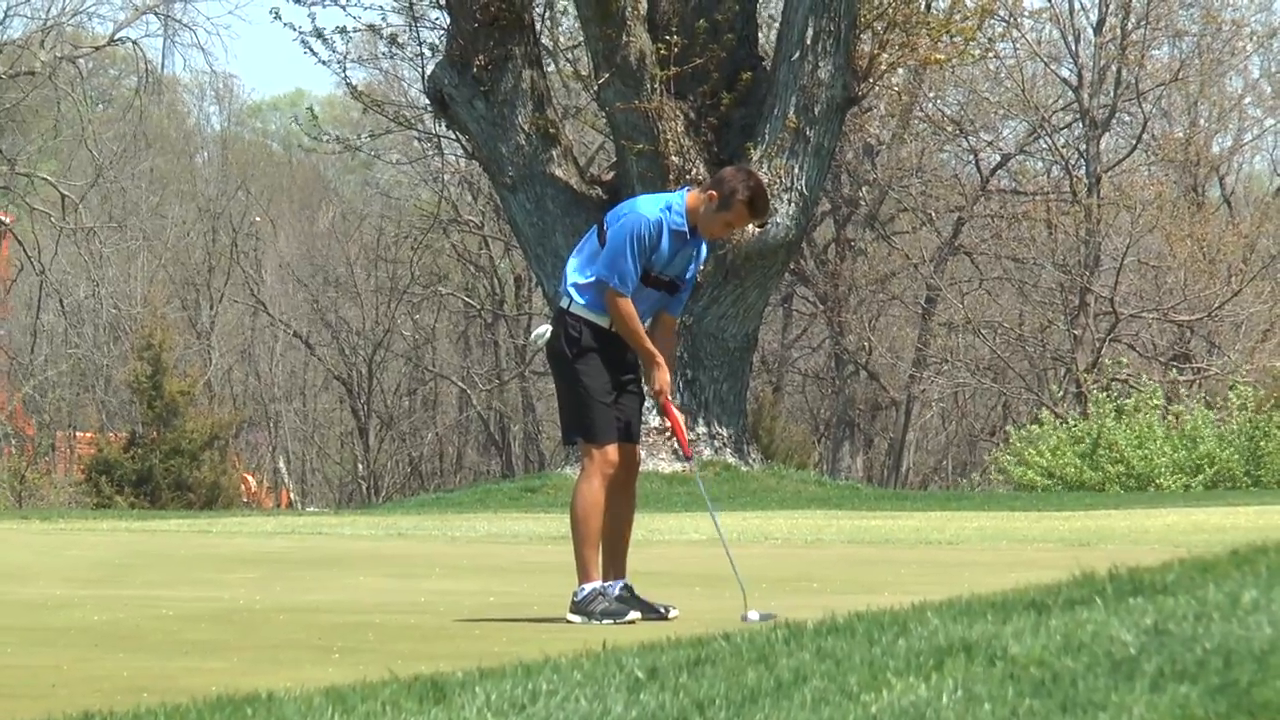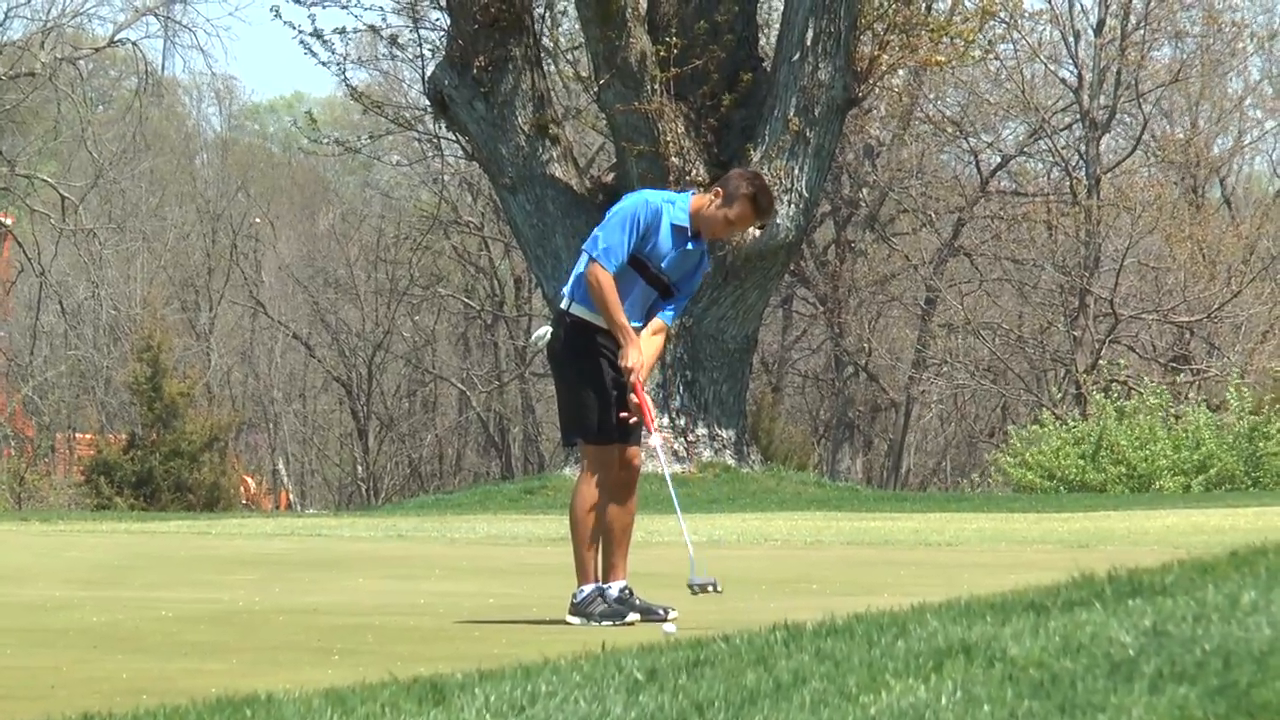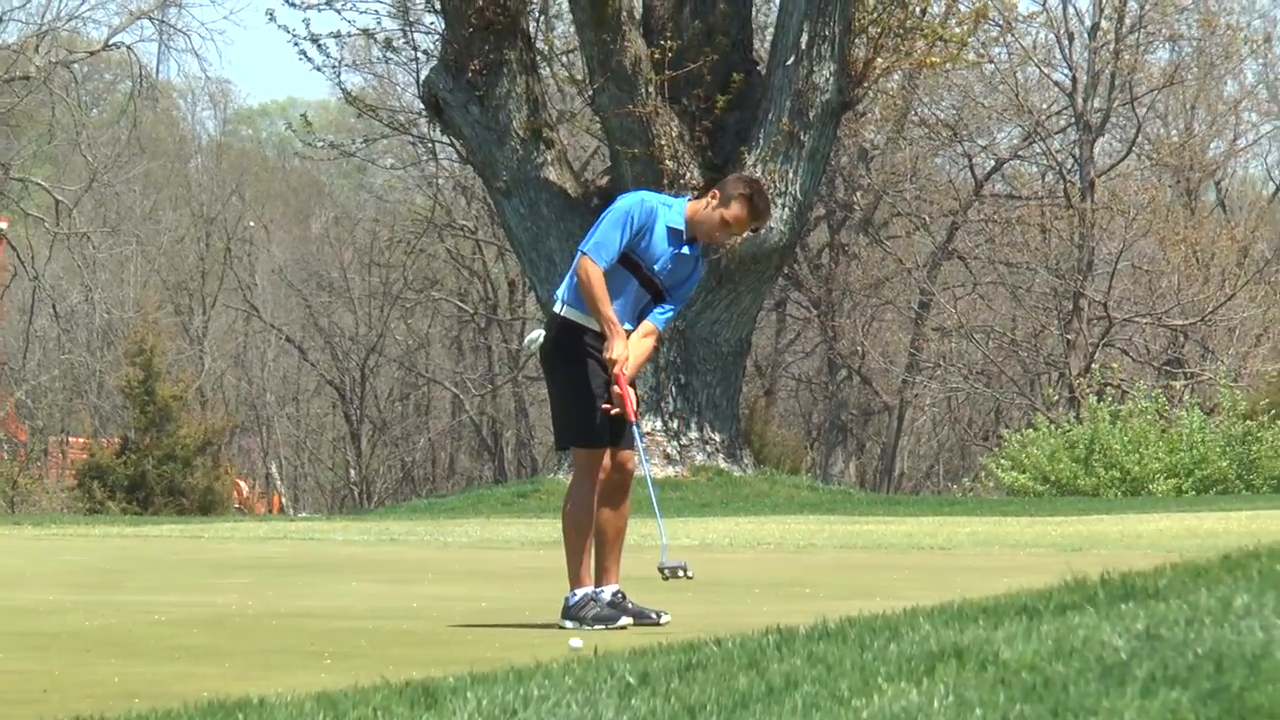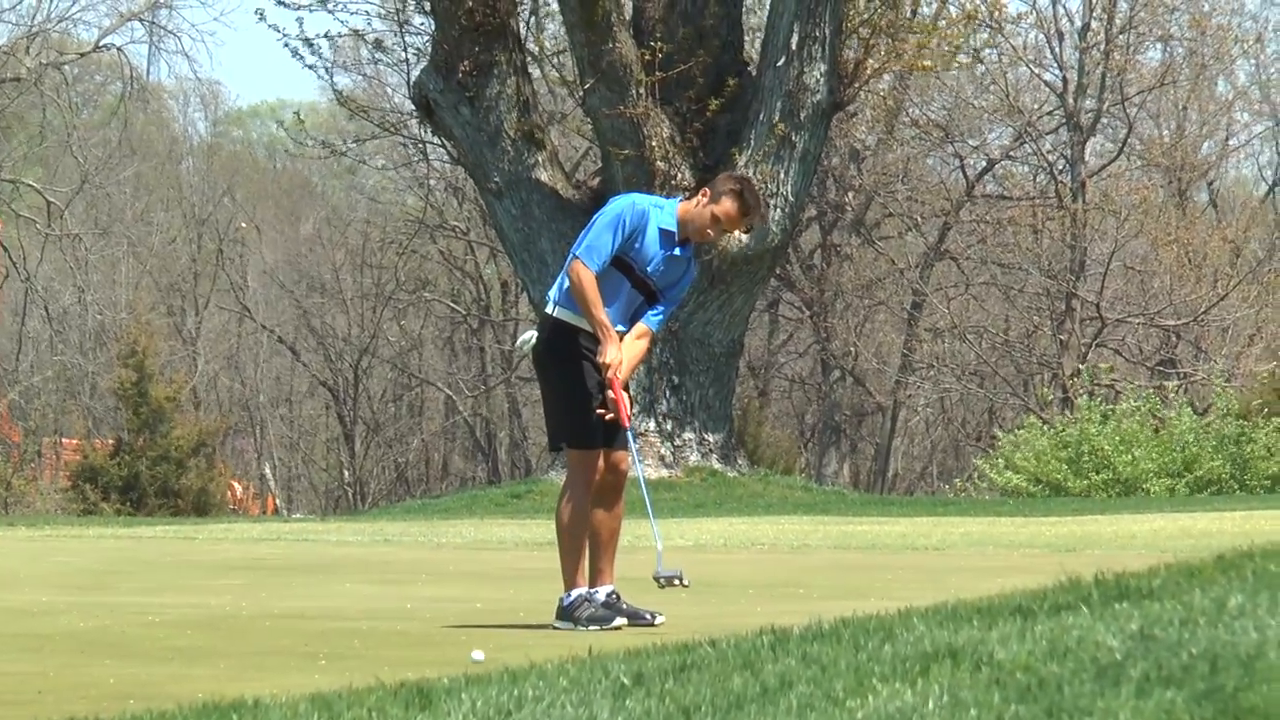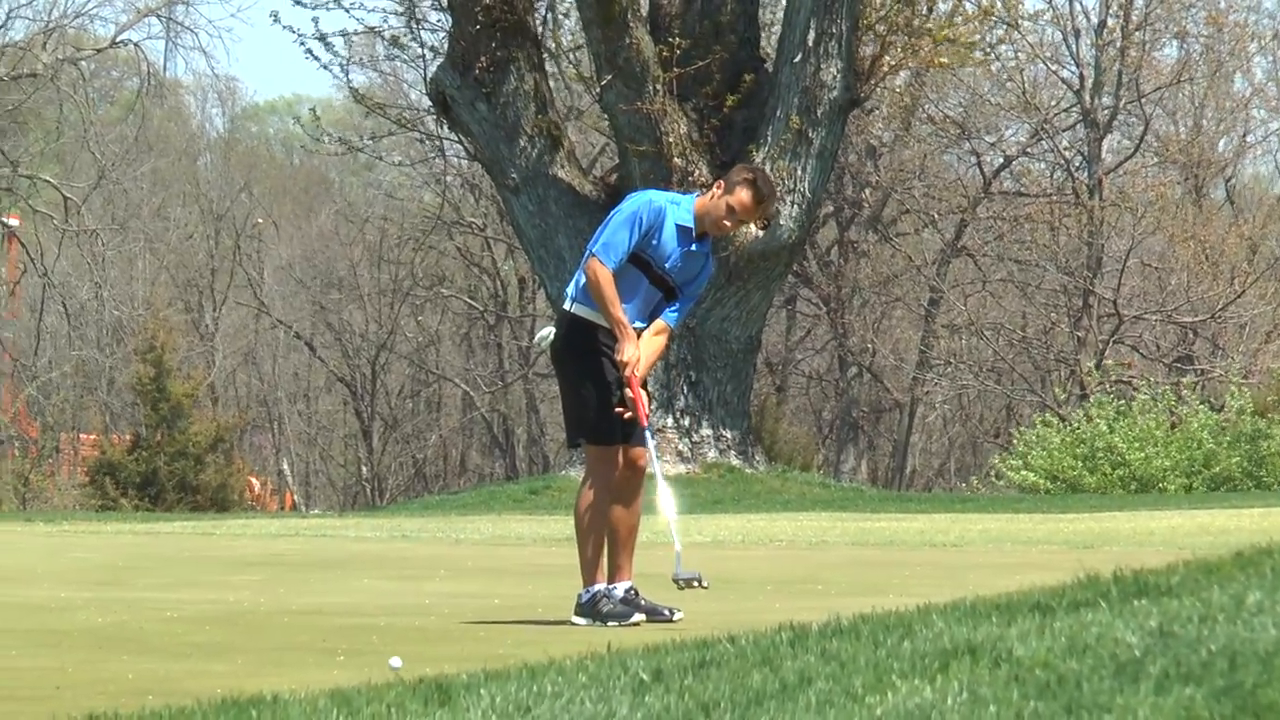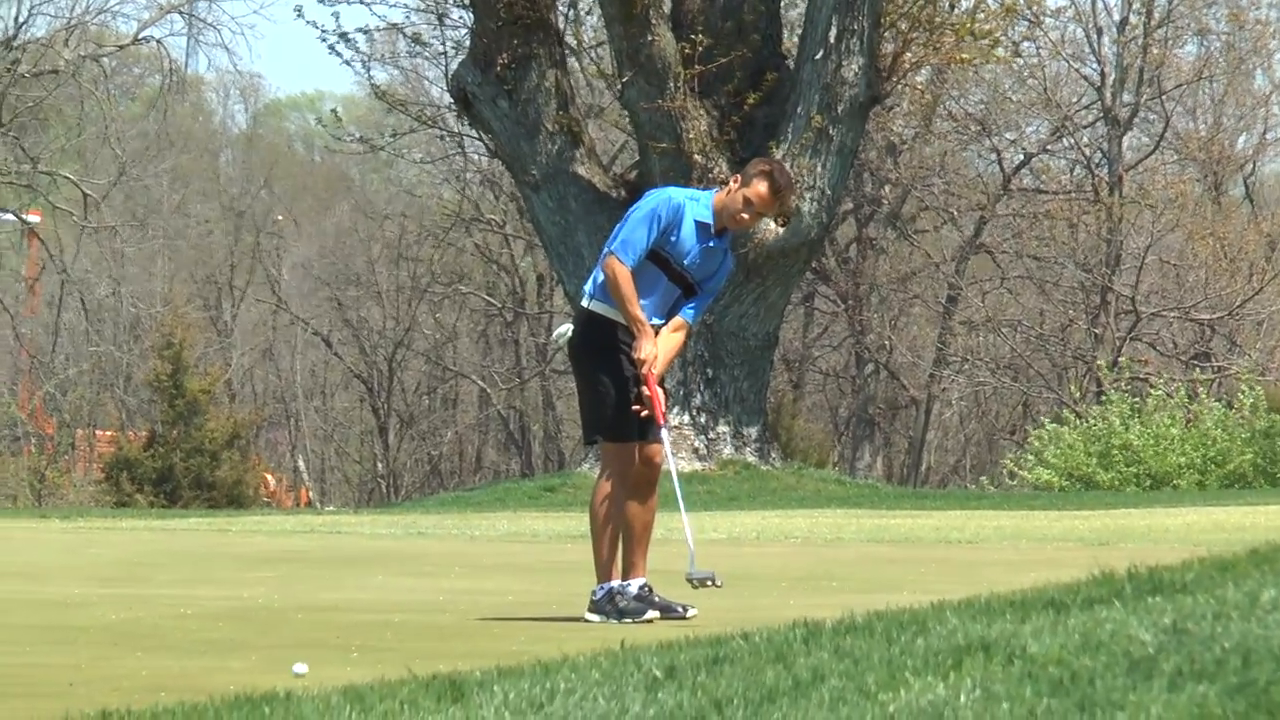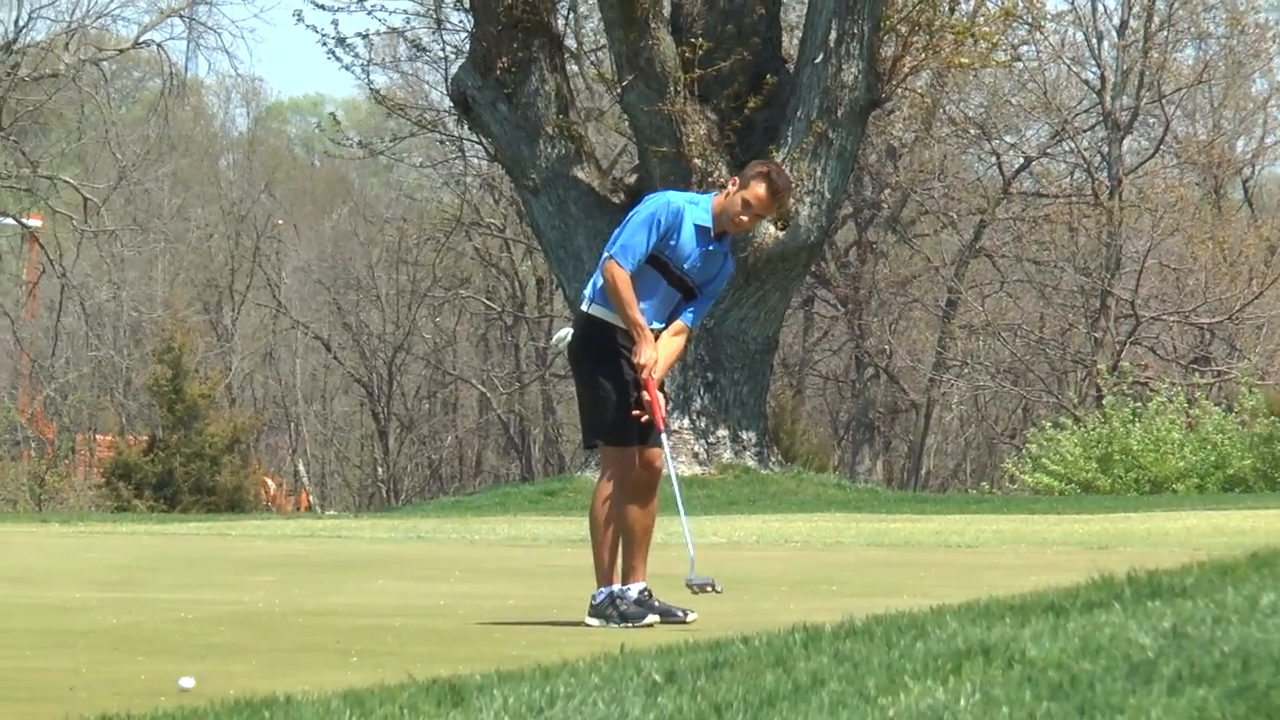
dt=0.3s
person 1, frame 1
left shoulder: (697, 246)
right shoulder: (643, 217)
left elbow: (665, 319)
right elbow: (616, 297)
left wrist: (665, 390)
right wrist: (654, 363)
left hip: (623, 342)
right hip: (582, 333)
left knee: (627, 464)
right knee: (602, 460)
left ankle: (617, 587)
right ankle: (587, 593)
person 1, frame 2
left shoulder: (698, 258)
right shoulder: (645, 207)
left elbow: (658, 327)
right elbow: (597, 270)
left wrist: (638, 380)
right wrist: (628, 341)
left hip: (625, 345)
right hip: (582, 333)
left knee: (628, 464)
right knee: (600, 462)
left ankle: (615, 588)
right ankle: (585, 595)
person 1, frame 3
left shoulder: (692, 266)
right shoulder: (642, 207)
left elbow: (649, 330)
right elbow: (587, 265)
left wrist: (625, 378)
right wrist: (613, 334)
left hip: (616, 348)
right hip: (575, 335)
left knee: (621, 467)
right knee: (592, 467)
left ankle: (607, 591)
right ankle: (579, 597)
person 1, frame 4
left shoulder: (685, 268)
right shoulder: (632, 210)
left elbow: (642, 331)
right elbow: (579, 268)
left wrist: (619, 381)
right wrist: (607, 339)
left hip: (610, 349)
right hip: (567, 336)
left knee: (616, 468)
right knee: (586, 466)
left ankle: (603, 593)
right ankle: (573, 599)
person 1, frame 5
left shoulder: (703, 263)
right shoulder: (649, 207)
left elbow: (662, 327)
right elbow: (597, 266)
left wrist: (638, 379)
right wrist: (625, 336)
left hip: (629, 345)
right hip: (587, 332)
left knee: (633, 463)
right knee: (605, 462)
left ankle: (621, 588)
right ankle: (591, 595)
person 1, frame 6
left shoulder: (722, 260)
right shoulder: (668, 203)
left elbow: (679, 323)
right elbow: (614, 263)
left wrist: (655, 375)
right wrist: (642, 334)
left hip: (646, 343)
right hip: (603, 328)
left knee: (649, 461)
right knee: (620, 459)
left ankle: (635, 585)
right ankle: (605, 592)
person 1, frame 7
left shoulder: (722, 263)
right shoulder: (668, 207)
left elbow: (680, 328)
right elbow: (614, 268)
left wrist: (655, 380)
right wrist: (642, 338)
left hip: (645, 347)
right hip: (604, 333)
left knee: (649, 465)
right knee: (620, 463)
left ankle: (634, 590)
right ankle: (605, 595)
